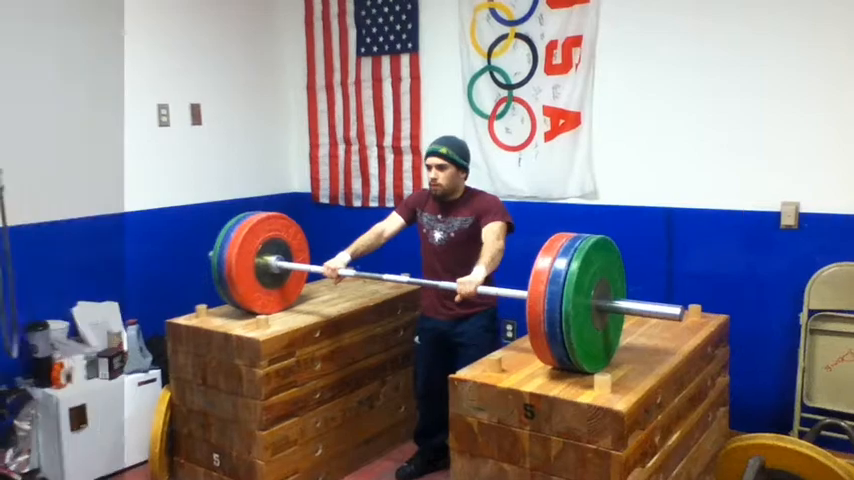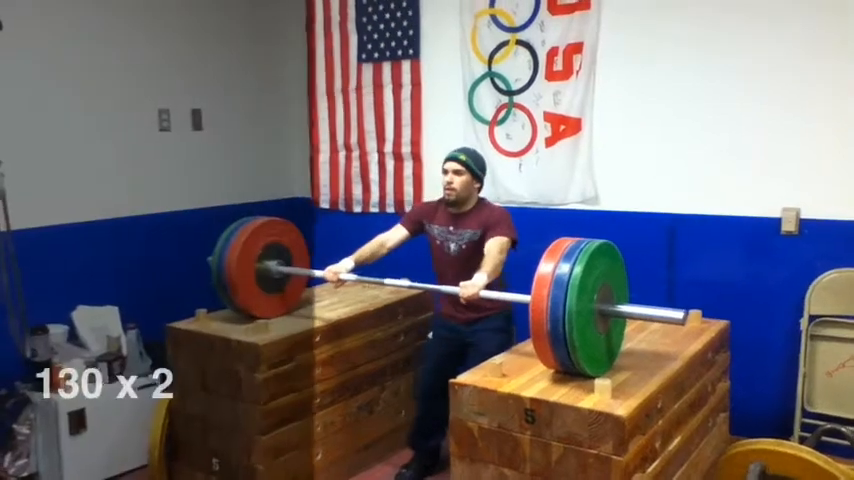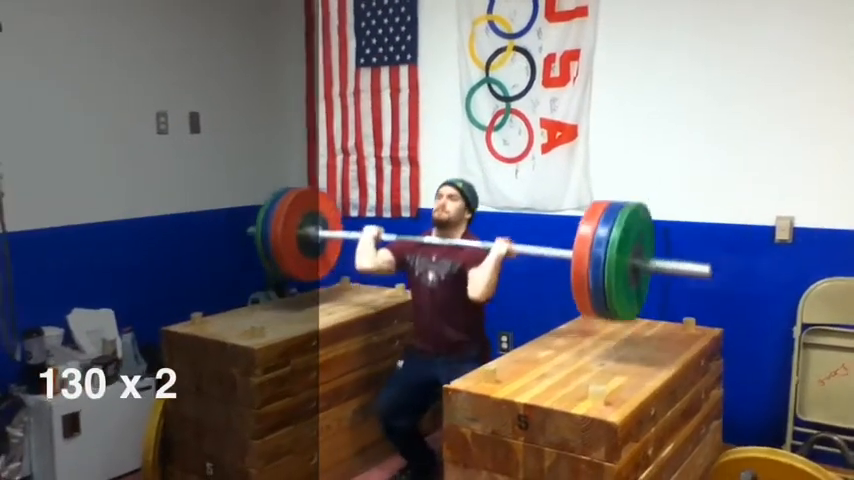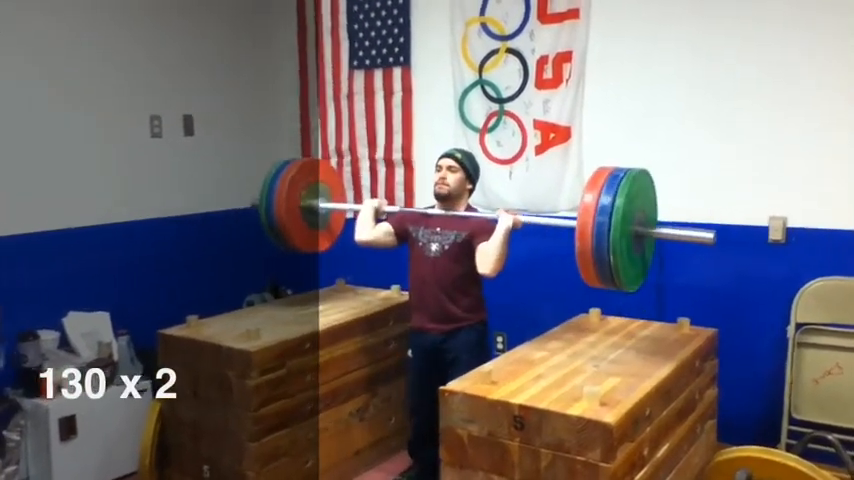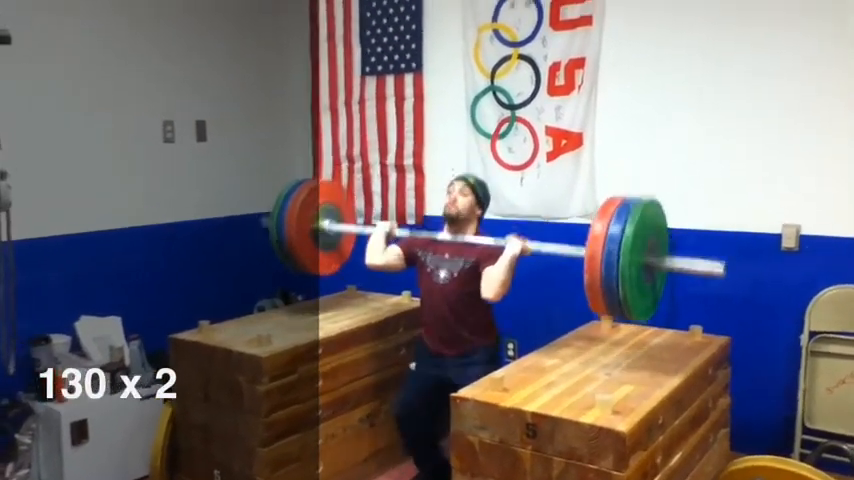
dt=1s
person 1, frame 1
left shoulder: (486, 205)
right shoulder: (420, 201)
left elbow: (494, 241)
right elbow: (383, 230)
left wrist: (478, 275)
right wrist: (345, 256)
left hip: (475, 319)
right hip: (432, 316)
right knee: (427, 388)
right ankle: (431, 451)
person 1, frame 2
left shoulder: (495, 216)
right shoulder: (429, 212)
left elbow: (496, 253)
right elbow: (387, 240)
left wrist: (480, 280)
right wrist: (349, 263)
left hip: (490, 323)
right hip: (448, 319)
right knee: (429, 387)
person 1, frame 3
left shoulder: (474, 252)
right shoulder: (411, 247)
left elbow: (478, 293)
right elbow: (366, 264)
left wrist: (497, 256)
right wrist: (368, 237)
left hip: (464, 357)
right hip: (421, 352)
right knee: (390, 412)
person 1, frame 4
left shoulder: (480, 225)
right shoulder: (412, 219)
left elbow: (488, 267)
right elbow: (365, 237)
left wrist: (504, 227)
right wrist: (370, 208)
left hip: (465, 334)
right hip: (422, 332)
right knee: (421, 406)
person 1, frame 5
left shoulder: (488, 251)
right shoulder: (421, 244)
left elbow: (491, 293)
right elbow: (375, 262)
left wrist: (512, 254)
right wrist: (382, 233)
left hip: (475, 356)
right hip: (431, 353)
right knee: (408, 417)
